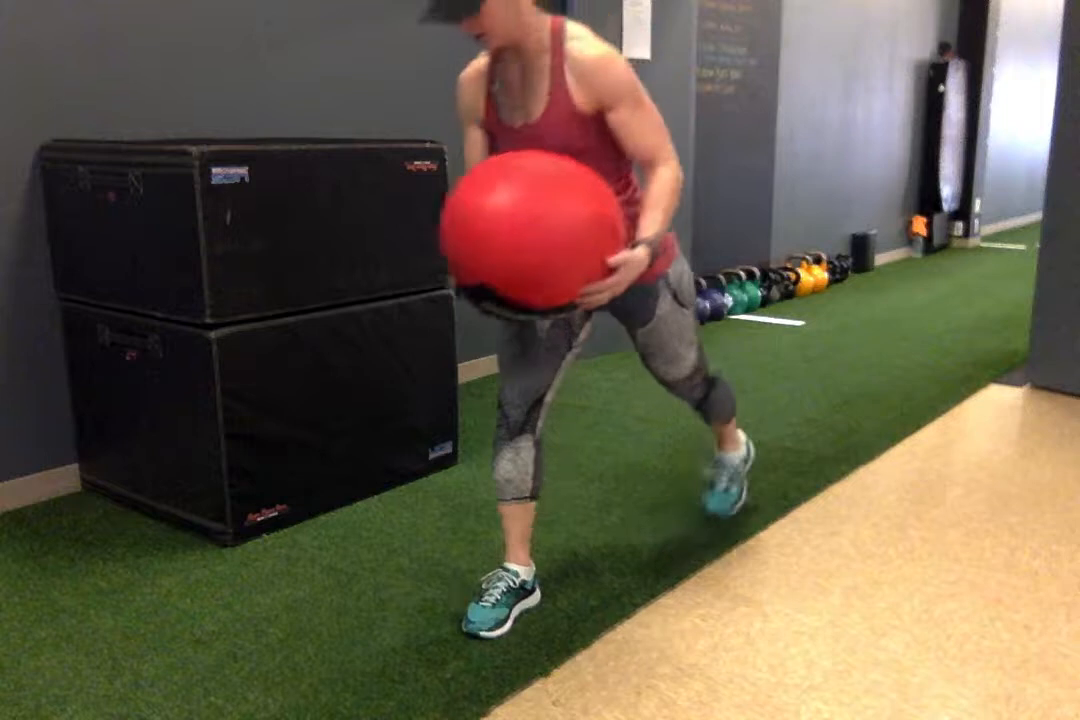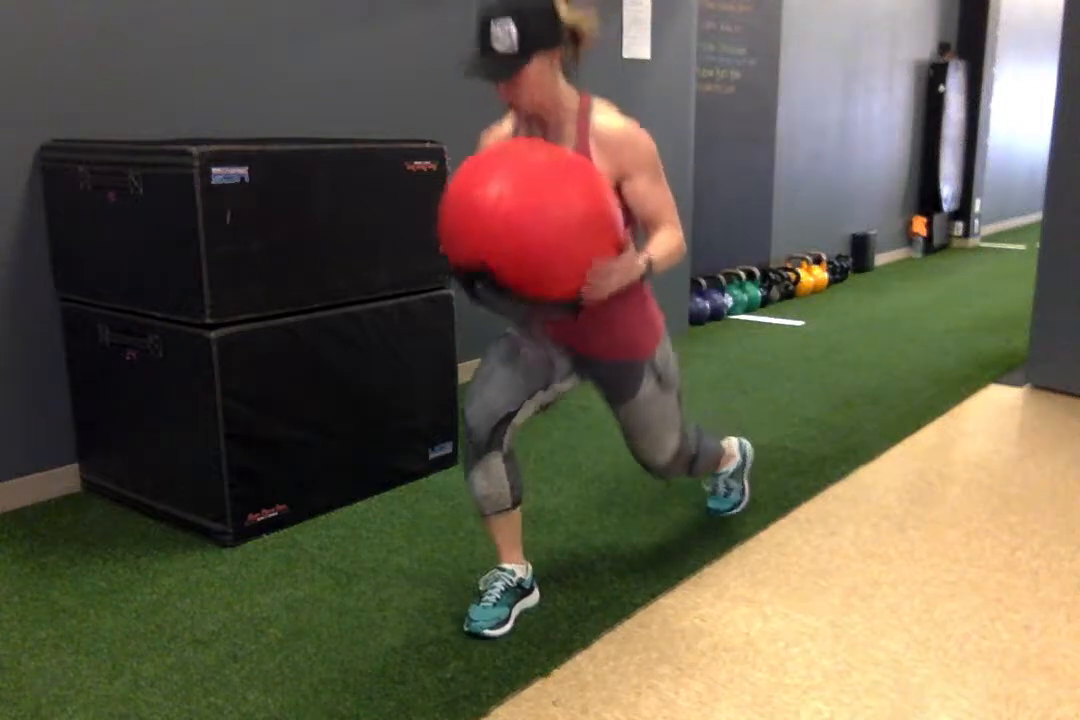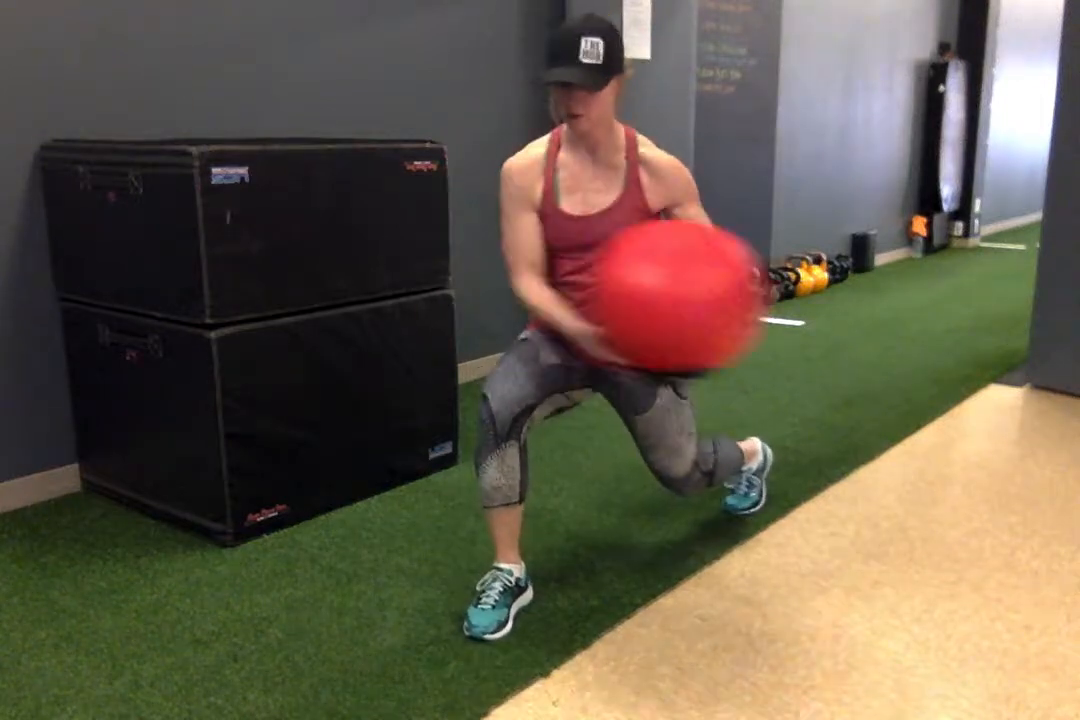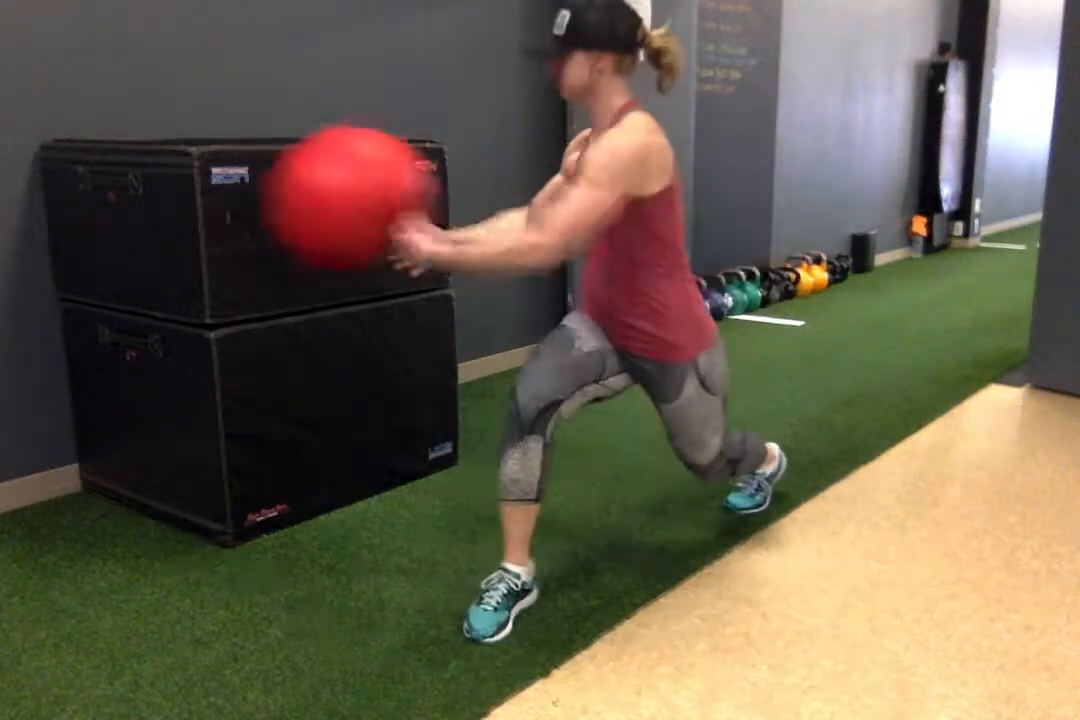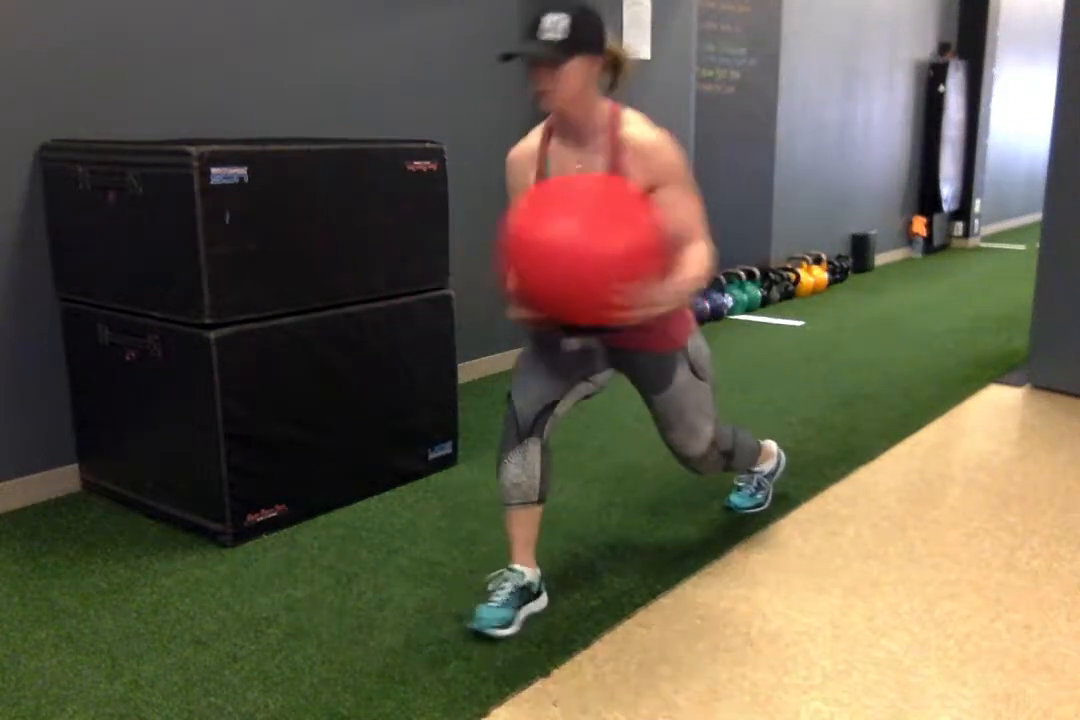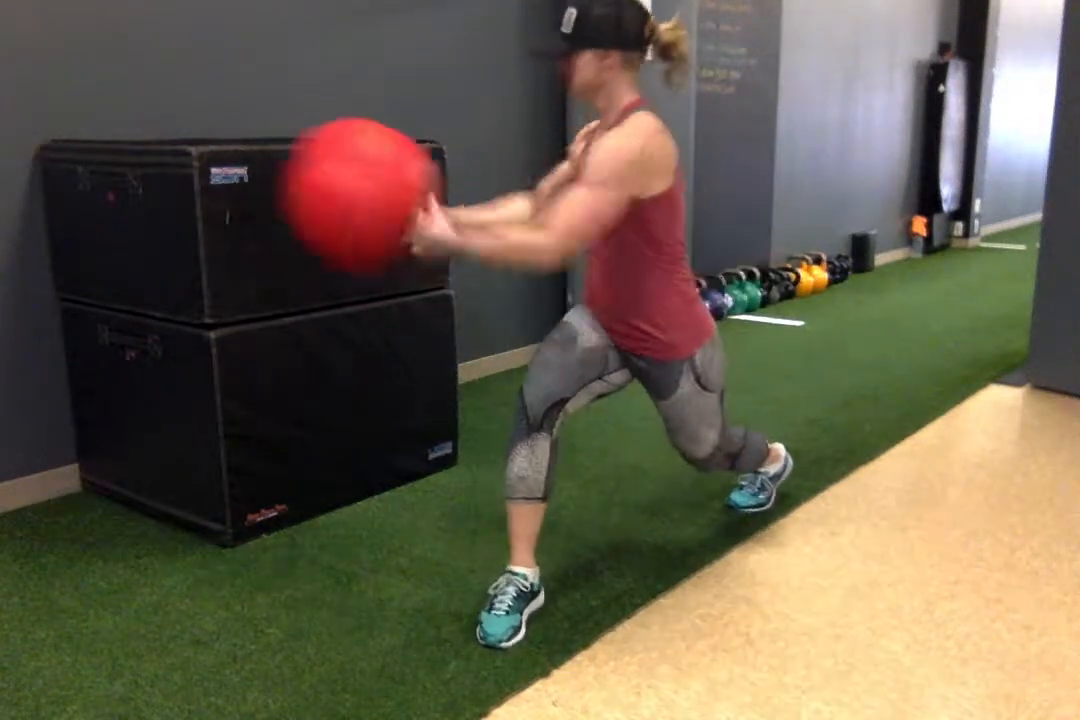
dt=0.7s
person 1, frame 1
left shoulder: (589, 63)
right shoulder: (474, 83)
left elbow: (664, 164)
left wrist: (641, 247)
left hip: (632, 262)
left knee: (683, 374)
right knee: (519, 408)
left ankle: (732, 446)
right ankle: (516, 573)
person 1, frame 2
left shoulder: (617, 137)
right shoulder: (498, 141)
left elbow: (671, 234)
left wrist: (635, 267)
left hip: (623, 334)
right hip: (542, 327)
left knee: (661, 455)
right knee: (481, 424)
left ankle: (729, 456)
right ankle: (513, 573)
person 1, frame 3
left shoulder: (658, 169)
right shoulder: (524, 170)
right elbow: (527, 280)
right wrist: (581, 331)
right hip: (558, 338)
left knee: (680, 471)
right knee: (499, 413)
left ankle: (750, 456)
right ankle: (508, 574)
person 1, frame 4
left shoulder: (630, 145)
right shoulder: (585, 143)
left elbow: (546, 246)
right elbow: (529, 219)
left wrist: (440, 251)
right wrist: (444, 239)
left hip: (671, 336)
right hip: (600, 320)
left knee: (706, 455)
right knee: (528, 408)
left ankle: (765, 460)
right ankle: (513, 574)
person 1, frame 5
left shoulder: (649, 146)
right shoulder: (527, 155)
left elbow: (695, 246)
left wrist: (669, 293)
right wrist: (525, 298)
left hip: (656, 329)
right hip: (574, 322)
left knee: (696, 446)
right knee: (524, 412)
left ankle: (765, 458)
right ankle: (521, 576)
person 1, frame 6
left shoulder: (633, 144)
right shoulder: (593, 135)
left elbow: (552, 248)
right elbow: (533, 207)
left wrist: (452, 241)
right wrist: (455, 220)
left hip: (670, 334)
right hip: (600, 319)
left knee: (704, 448)
right knee: (537, 407)
left ankle: (772, 459)
right ankle: (520, 578)
